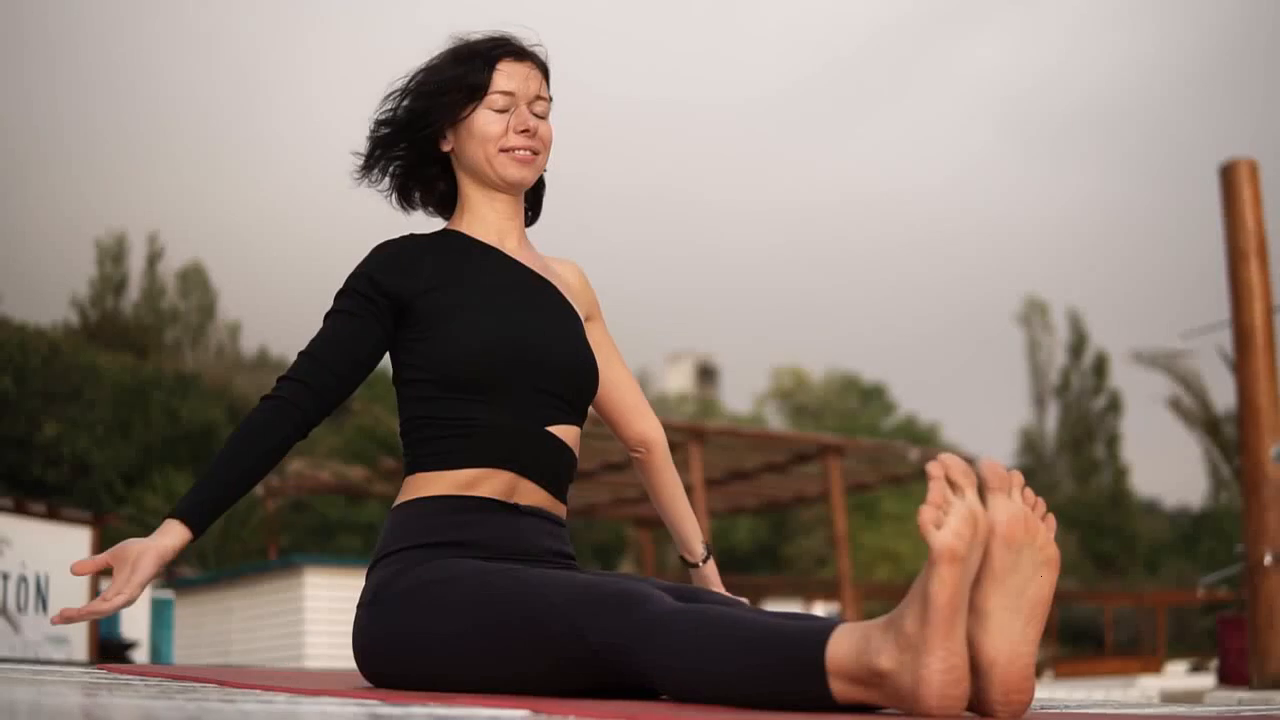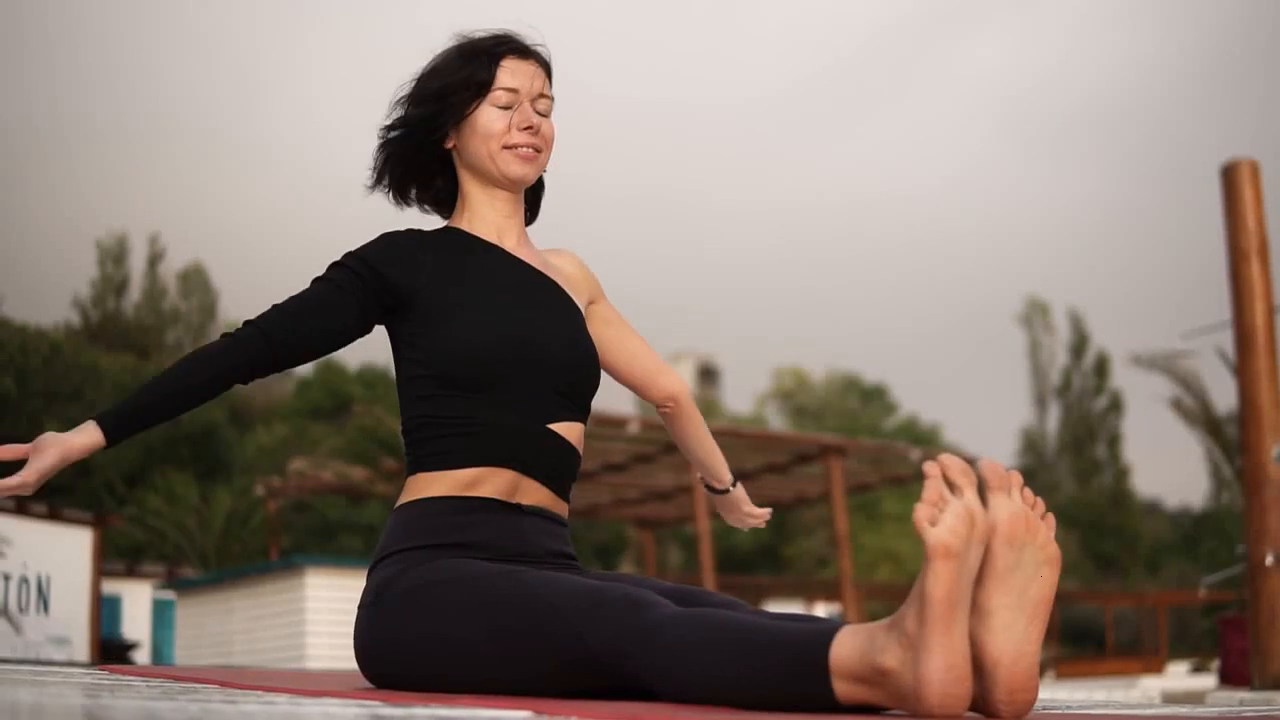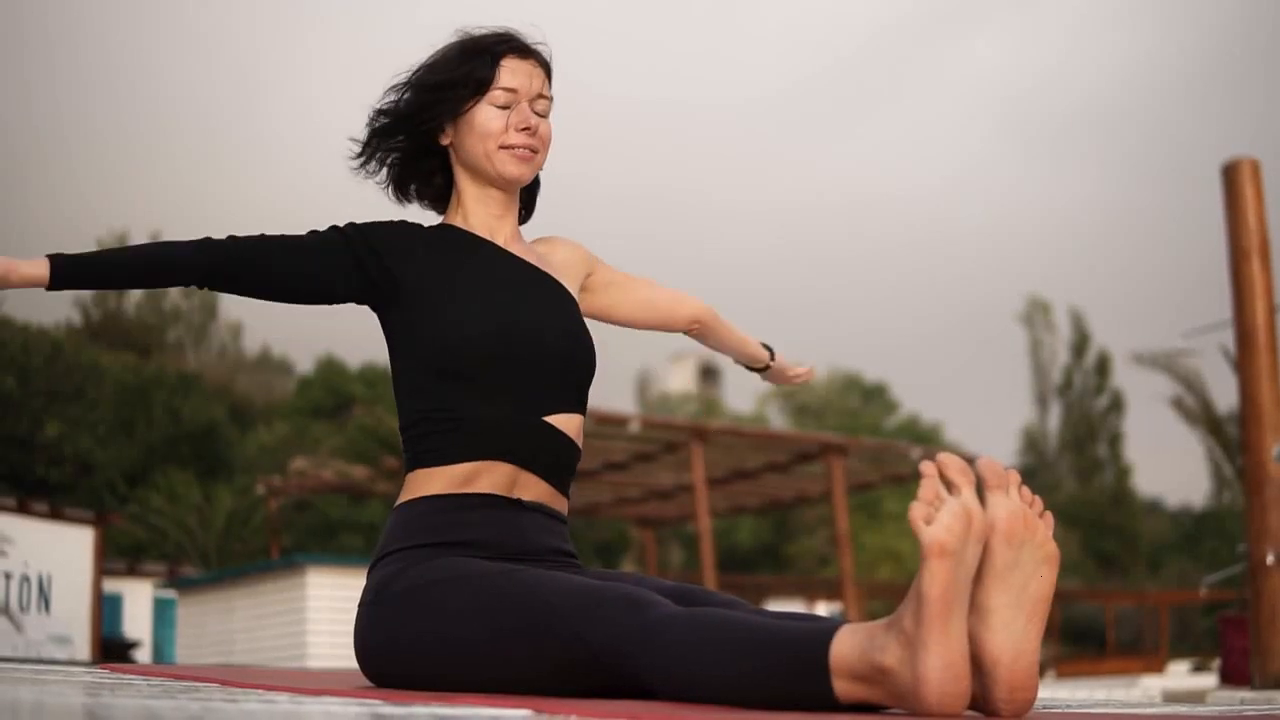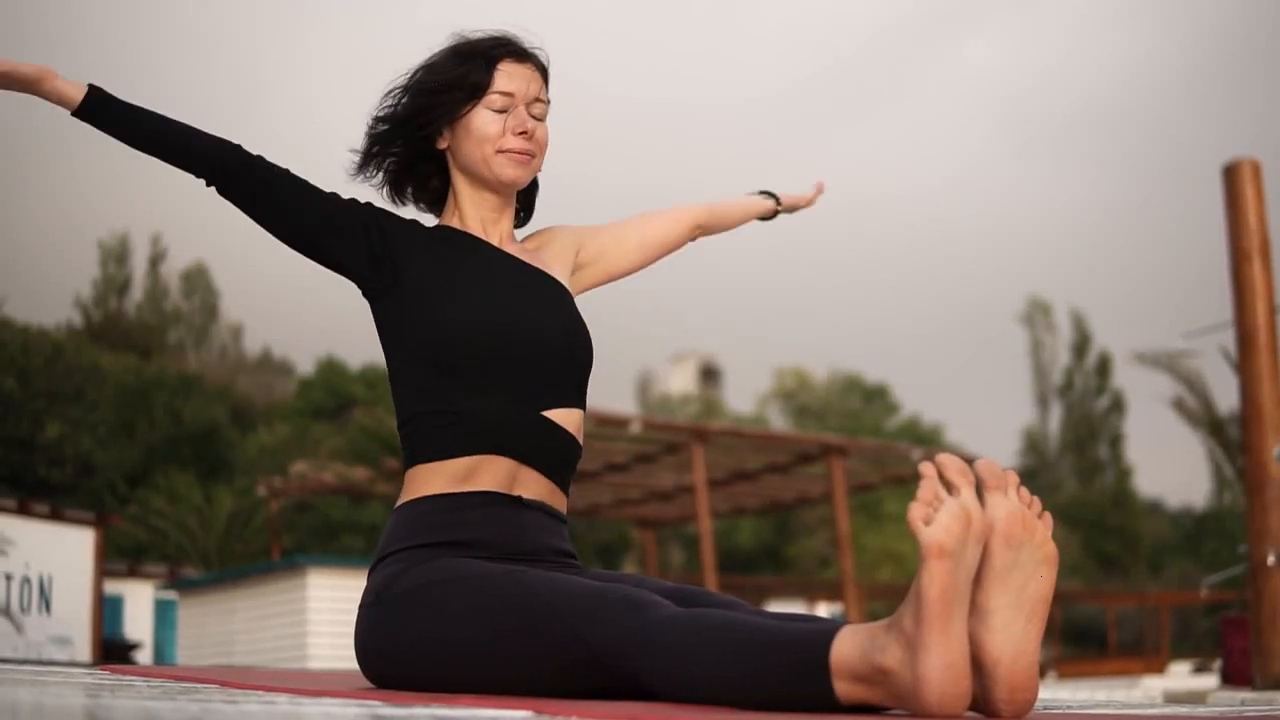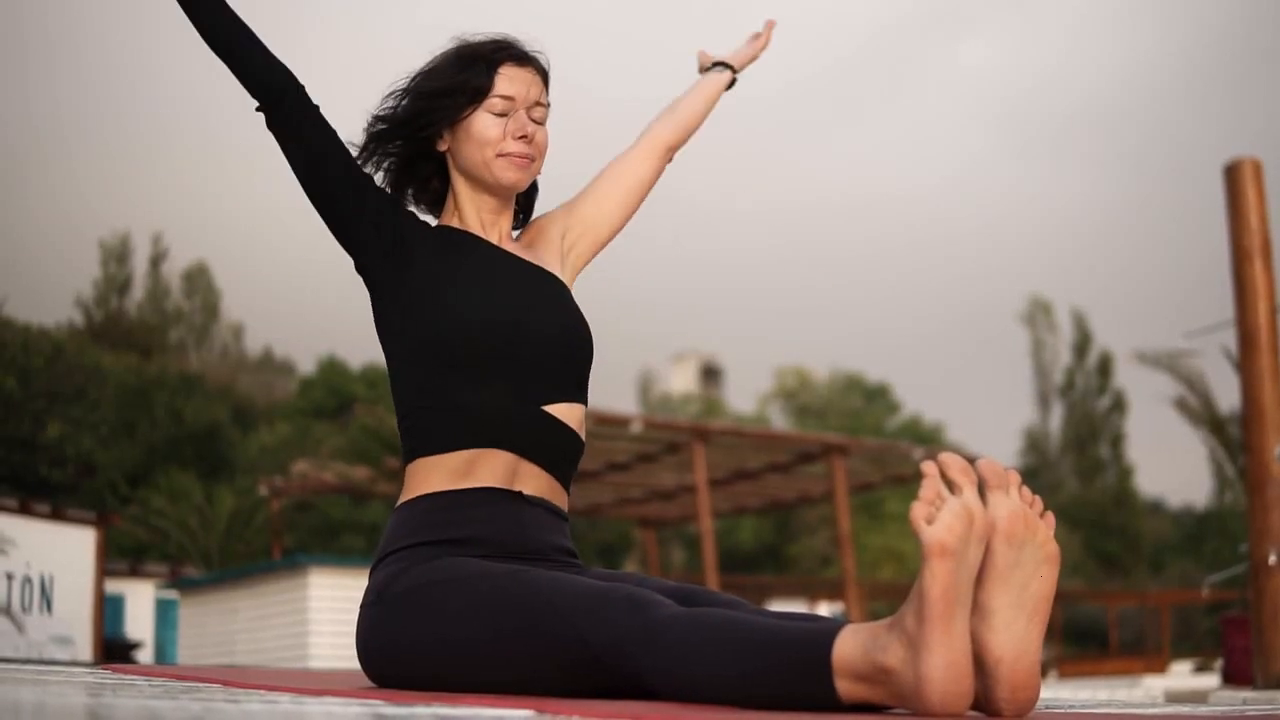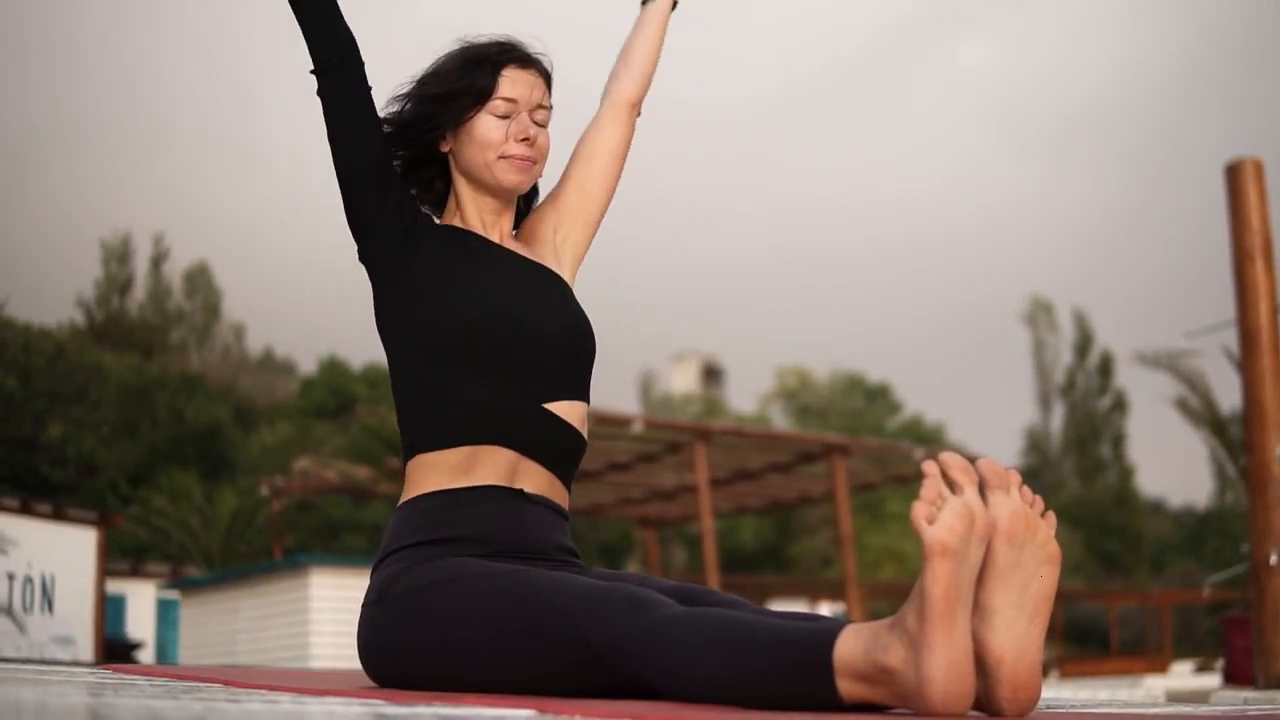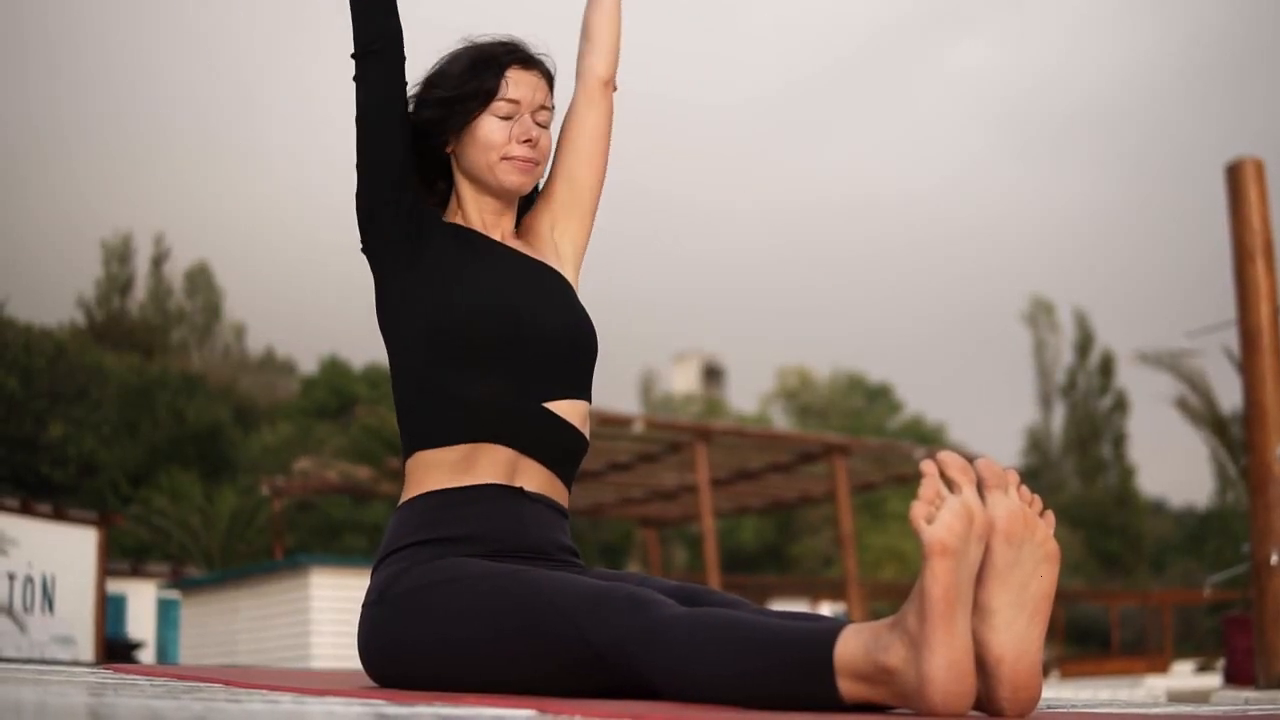
dt=0.4s
person 1, frame 1
left shoulder: (565, 283)
right shoulder: (407, 269)
left elbow: (641, 431)
right elbow: (294, 403)
left wrist: (700, 558)
right wrist: (171, 534)
left hip: (546, 567)
right hip: (432, 577)
left knee: (703, 617)
right knee: (636, 625)
person 1, frame 2
left shoulder: (567, 278)
right shoulder: (407, 264)
left elbow: (669, 389)
right elbow: (250, 350)
left wrist: (725, 489)
right wrist: (88, 431)
left hip: (546, 567)
right hip: (434, 578)
left knee: (708, 617)
right knee: (640, 626)
person 1, frame 3
left shoulder: (561, 266)
right shoulder: (397, 256)
left elbow: (687, 308)
right elbow: (227, 260)
left wrist: (761, 350)
left hip: (544, 563)
right hip: (434, 575)
left knee: (709, 614)
right knee: (641, 626)
person 1, frame 4
left shoulder: (554, 259)
right shoulder: (396, 254)
left elbow: (688, 219)
right elbow: (237, 173)
left wrist: (769, 198)
left hip: (547, 568)
right hip: (435, 580)
left knee: (719, 618)
right knee: (639, 631)
person 1, frame 5
left shoulder: (546, 256)
right shoulder: (400, 248)
left elbow: (656, 143)
right elbow: (289, 109)
left hip: (547, 563)
right hip: (430, 578)
left knee: (718, 622)
right knee: (637, 631)
left ankle: (965, 648)
person 1, frame 6
left shoulder: (547, 253)
right shoulder: (404, 246)
left elbow: (623, 103)
right elbow: (338, 74)
left hip: (542, 565)
right hip: (431, 578)
left knee: (719, 621)
right knee: (634, 630)
person 1, frame 7
left shoulder: (550, 249)
right shoulder: (409, 244)
left elbow: (598, 78)
right elbow: (378, 65)
left hip: (543, 564)
right hip: (436, 576)
left knee: (717, 616)
right knee: (637, 627)
left ankle: (969, 640)
right ankle: (893, 660)
